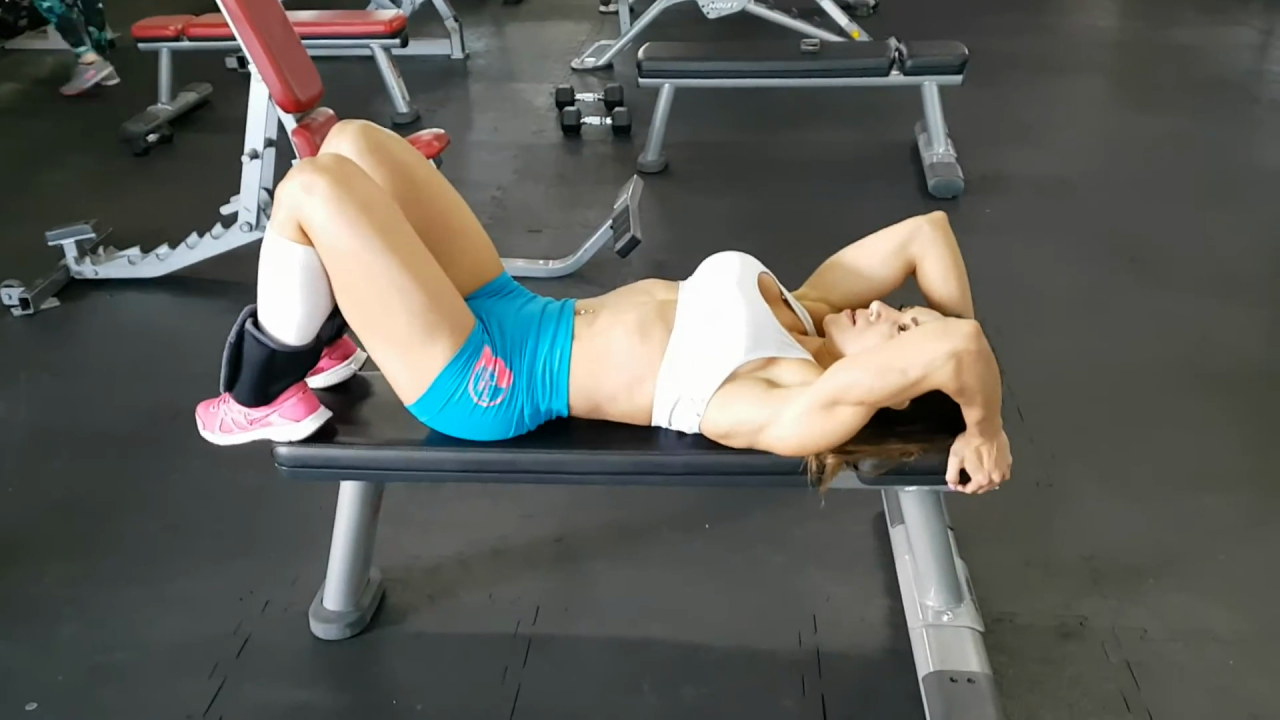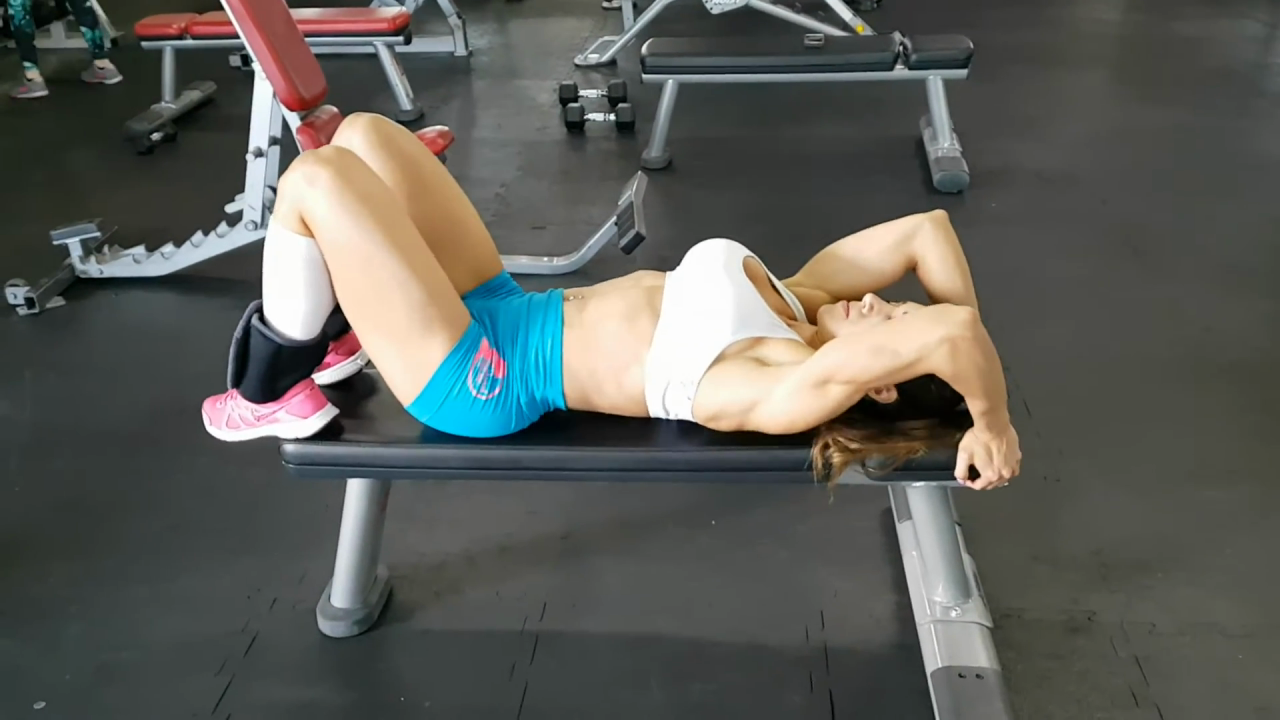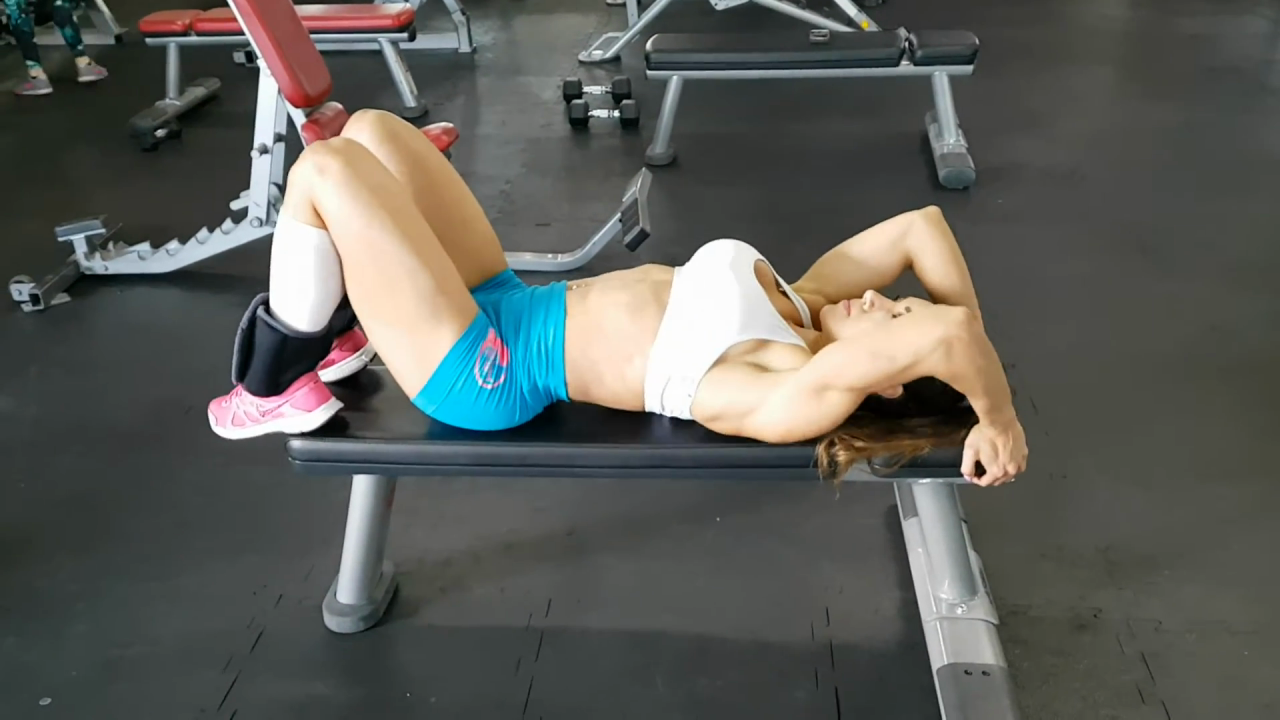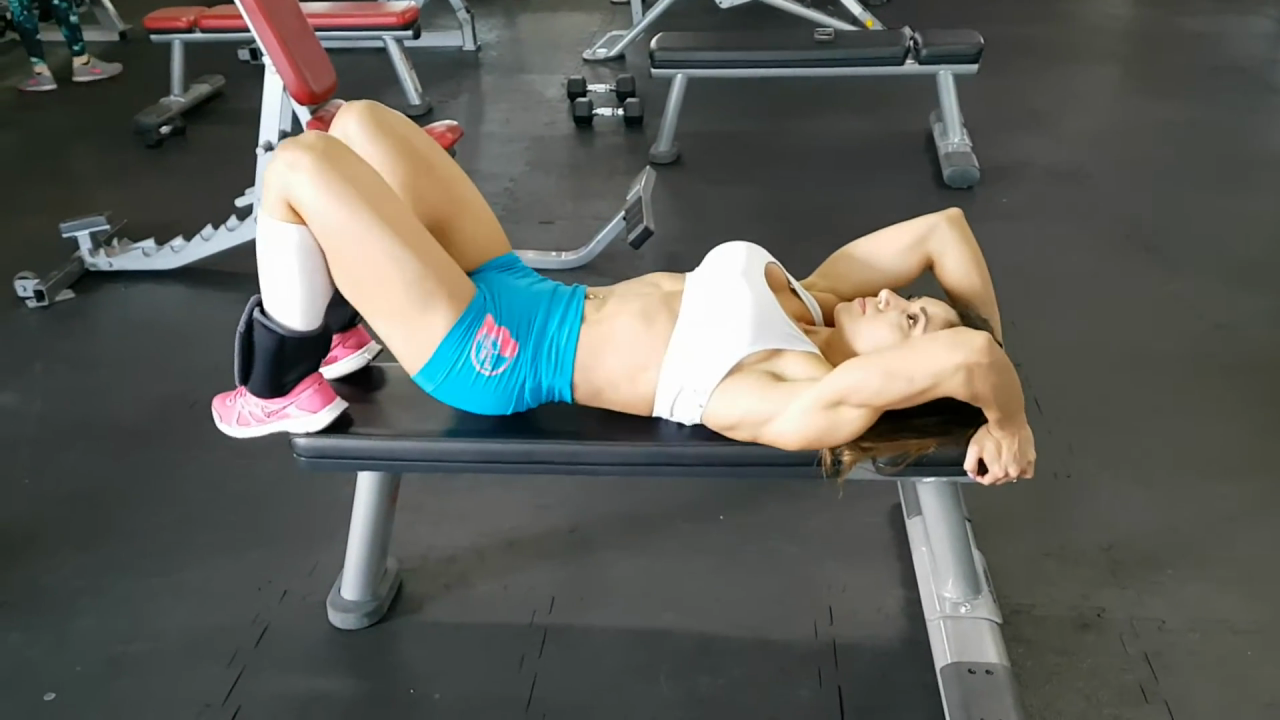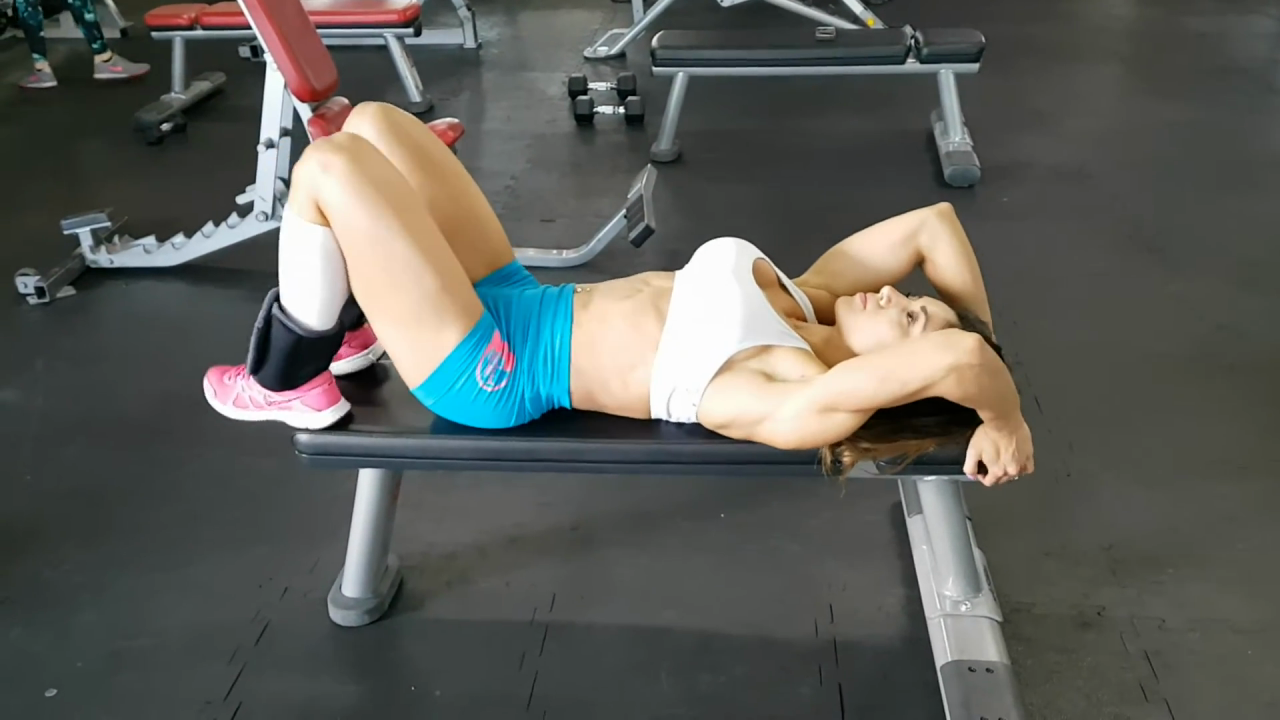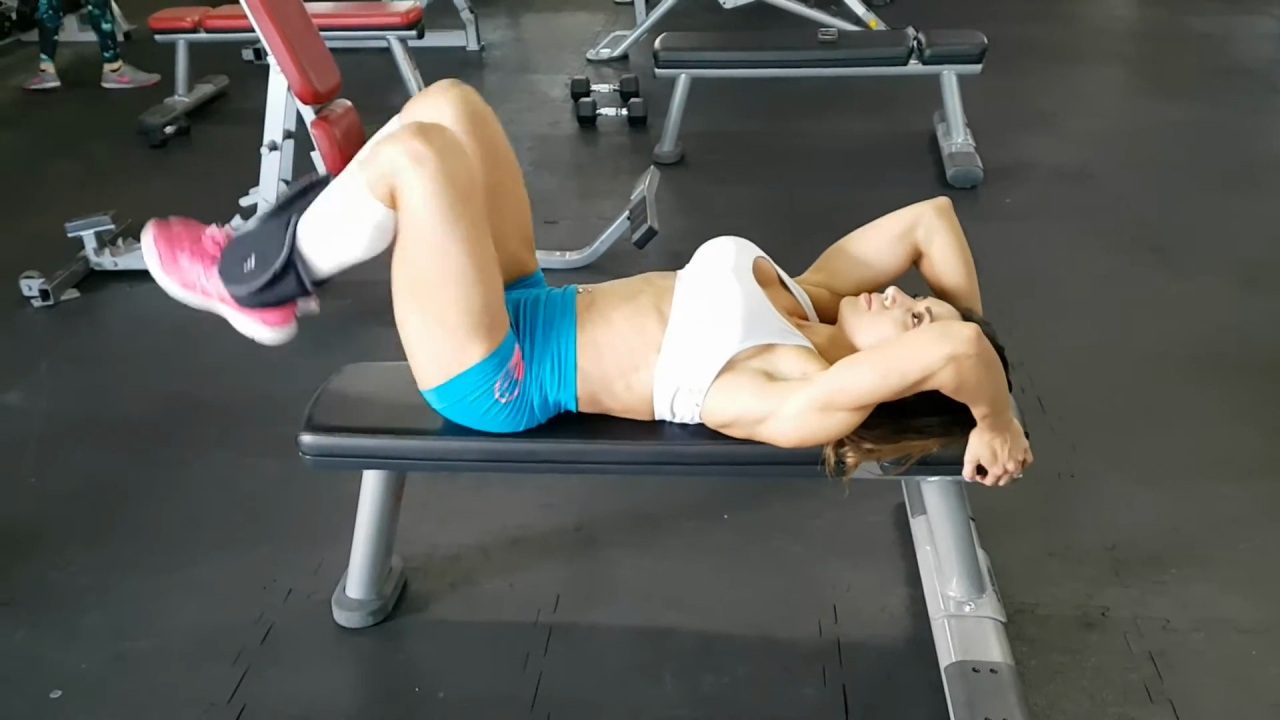
dt=0.3s
person 1, frame 1
left shoulder: (810, 409)
right shoulder: (807, 316)
left elbow: (959, 344)
right elbow: (927, 230)
left wrist: (983, 426)
right wrist: (965, 343)
left hip: (483, 385)
right hip: (508, 318)
left knee: (313, 187)
right knee: (351, 142)
left ankle: (267, 396)
right ankle: (324, 338)
person 1, frame 2
left shoulder: (802, 389)
right shoulder: (800, 306)
left elbow: (953, 332)
right elbow: (928, 227)
left wrist: (990, 419)
right wrist: (971, 334)
left hip: (476, 383)
right hip: (502, 313)
left knee: (314, 179)
right knee: (362, 133)
left ankle: (275, 390)
right ankle: (327, 330)
person 1, frame 3
left shoulder: (803, 397)
right shoulder: (804, 310)
left elbow: (948, 337)
right elbow: (922, 225)
left wrist: (996, 417)
right wrist: (978, 336)
left hip: (481, 374)
right hip: (507, 311)
left knee: (323, 169)
right knee: (367, 131)
left ankle: (278, 386)
right ankle: (333, 330)
person 1, frame 4
left shoulder: (818, 405)
right shoulder: (812, 309)
left elbow: (968, 356)
right elbow: (943, 226)
left wrist: (1007, 420)
right wrist: (995, 346)
left hip: (487, 358)
right hip: (515, 296)
left knee: (297, 165)
right knee: (358, 121)
left ankle: (281, 386)
right ankle: (336, 323)
person 1, frame 5
left shoulder: (813, 401)
right shoulder: (812, 305)
left elbow: (962, 355)
right elbow: (933, 222)
left wrist: (1003, 419)
right wrist: (983, 332)
left hip: (487, 376)
right hip: (517, 309)
left knee: (330, 165)
right knee: (373, 124)
left ankle: (287, 374)
right ankle: (344, 322)
person 1, frame 6
left shoulder: (816, 403)
right shoulder: (808, 309)
left elbow: (957, 349)
right elbow: (929, 217)
left wrist: (997, 422)
right wrist: (974, 331)
left hip: (491, 381)
right hip: (526, 310)
left knee: (419, 153)
right knee: (449, 103)
left ankle: (257, 282)
right ankle: (275, 260)
